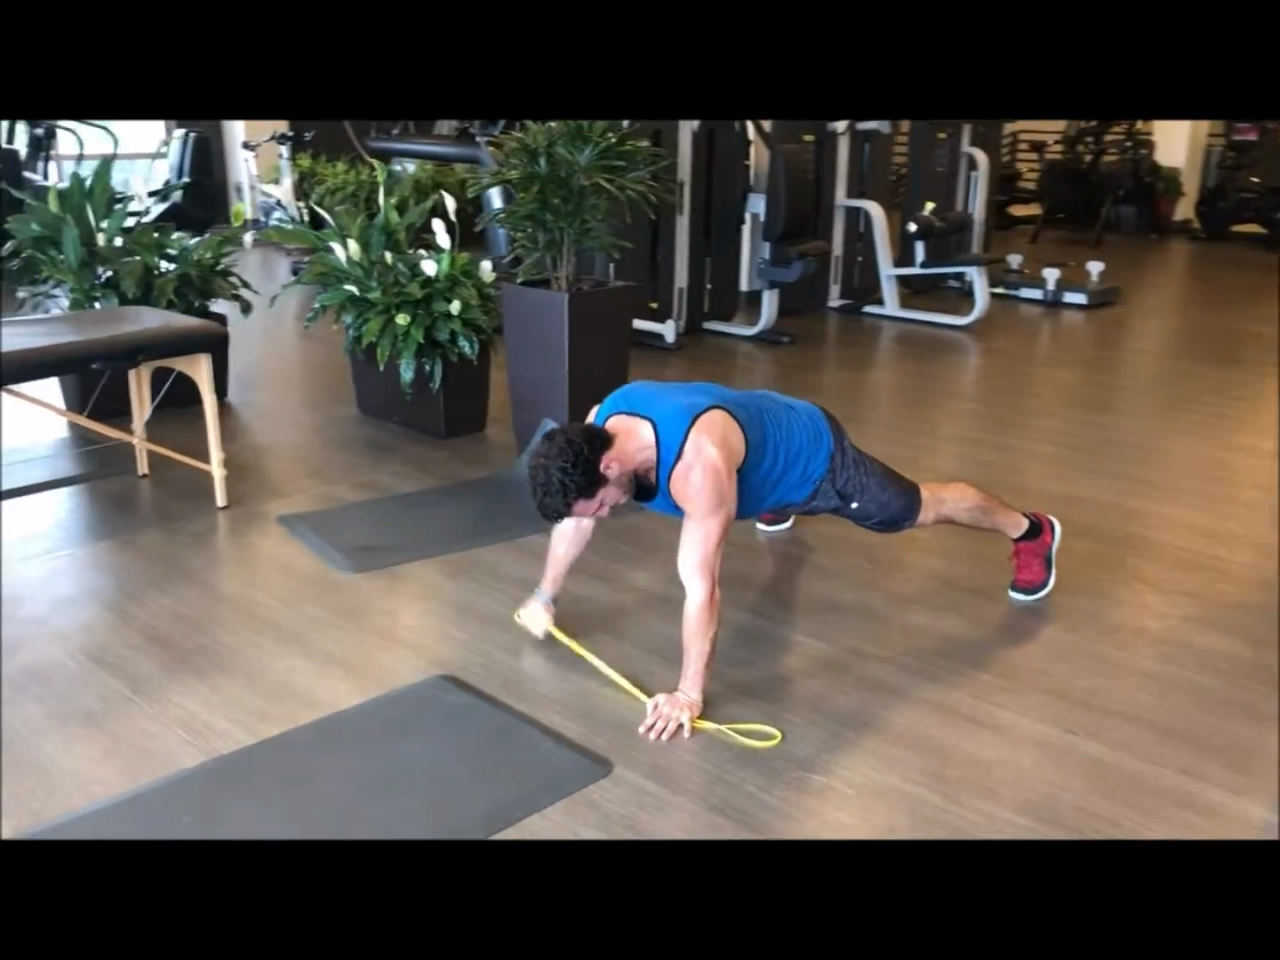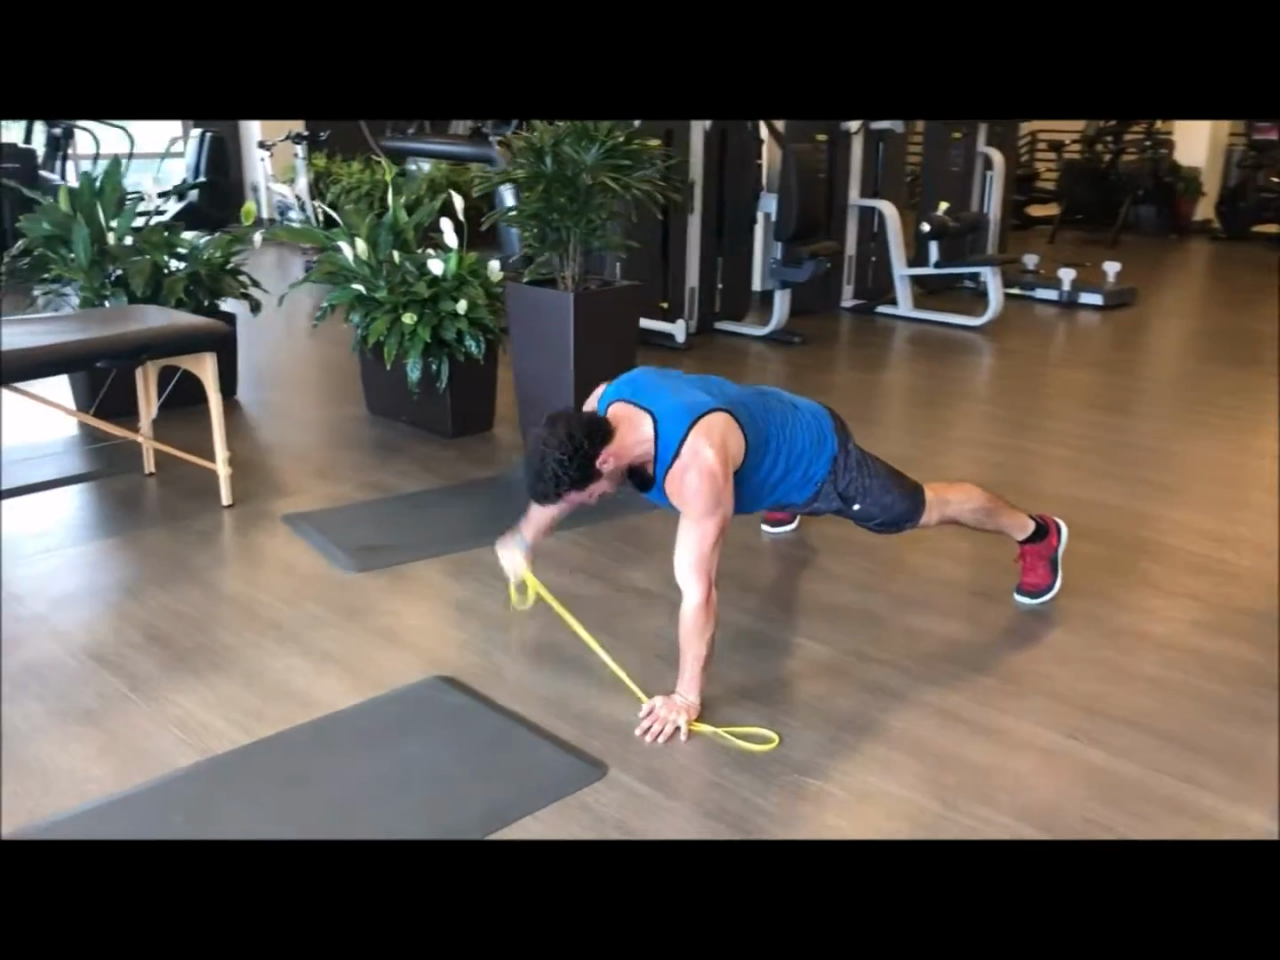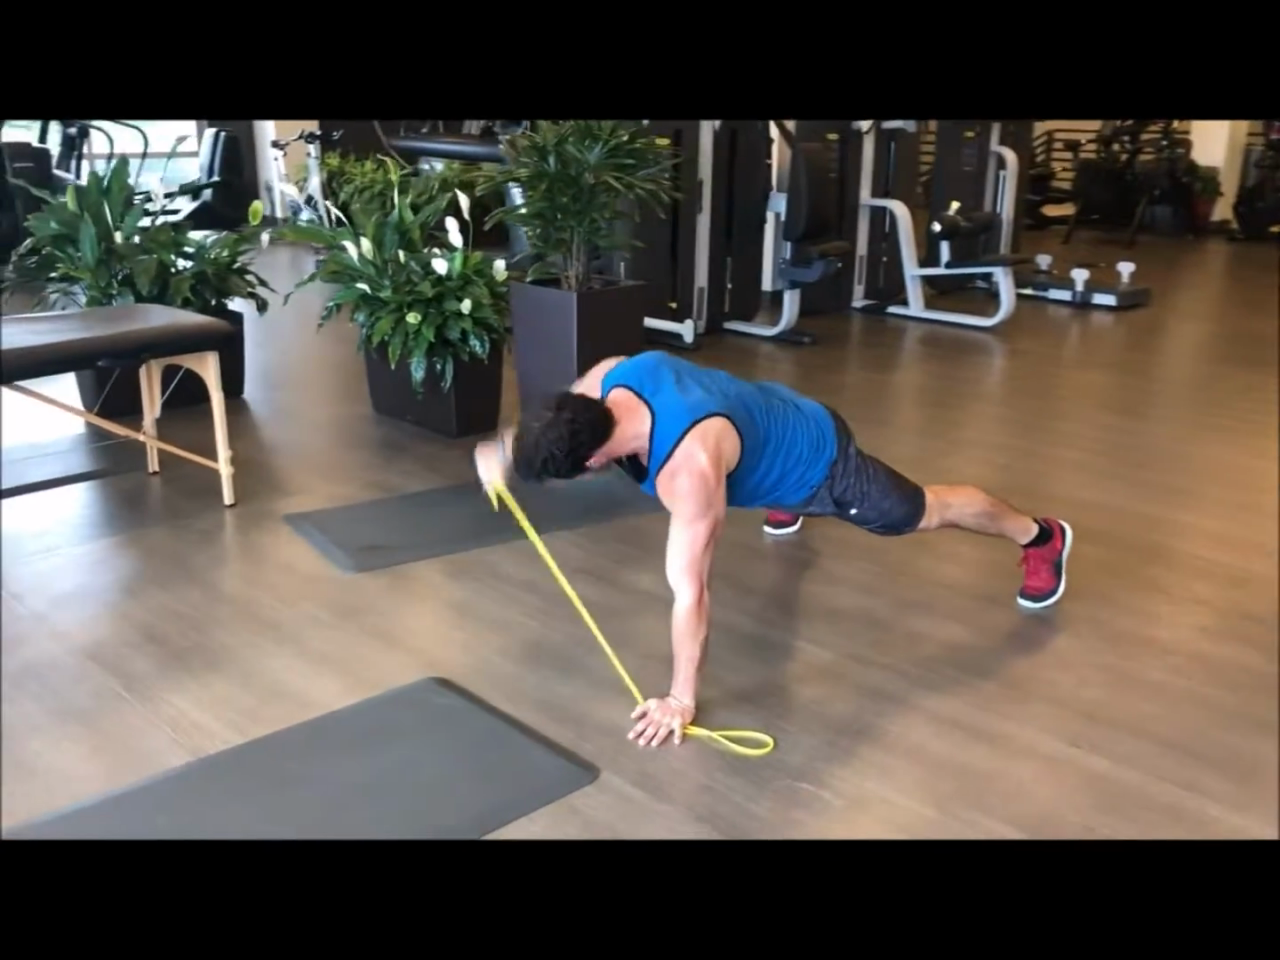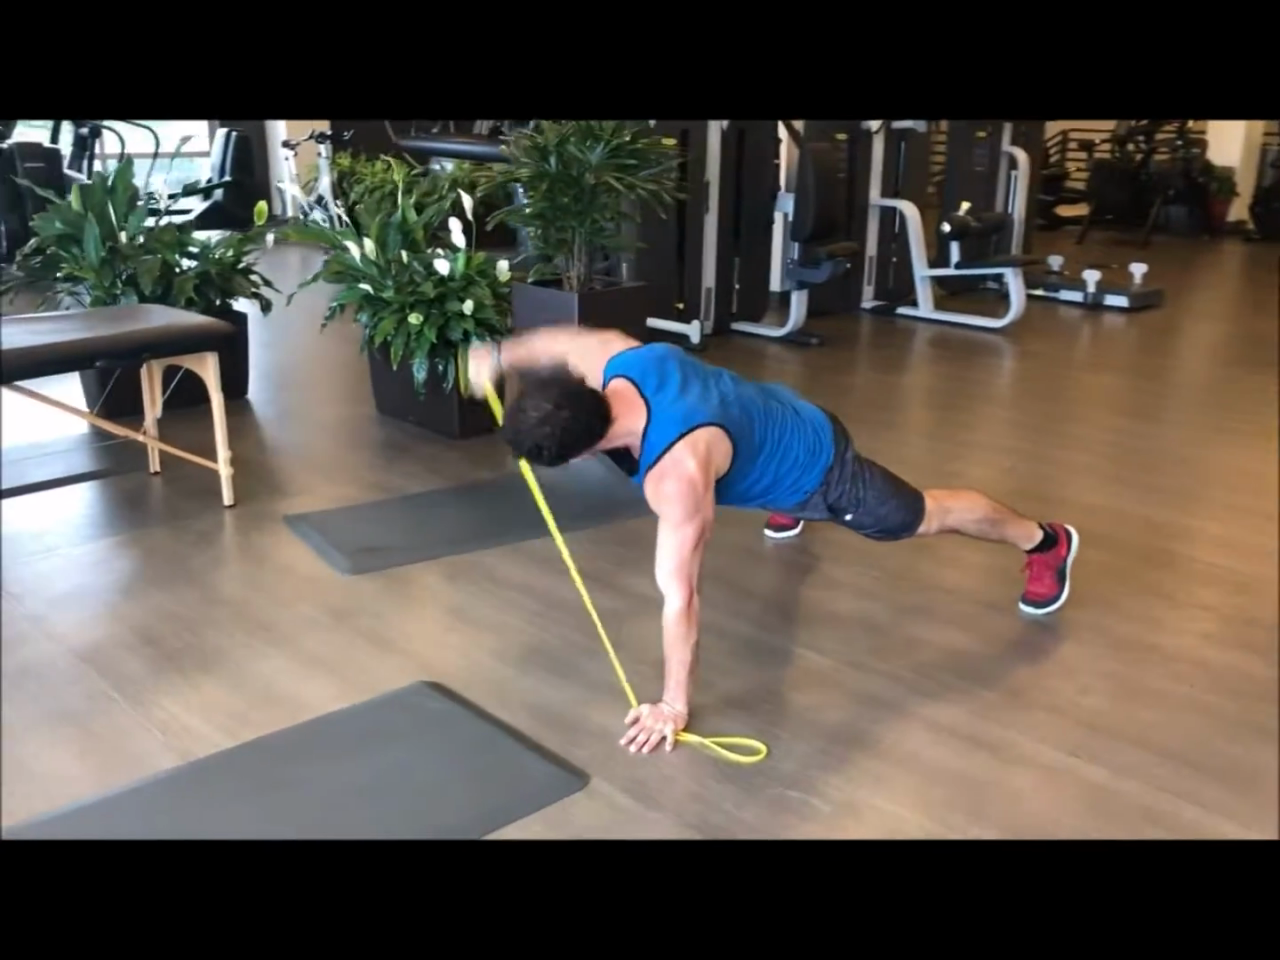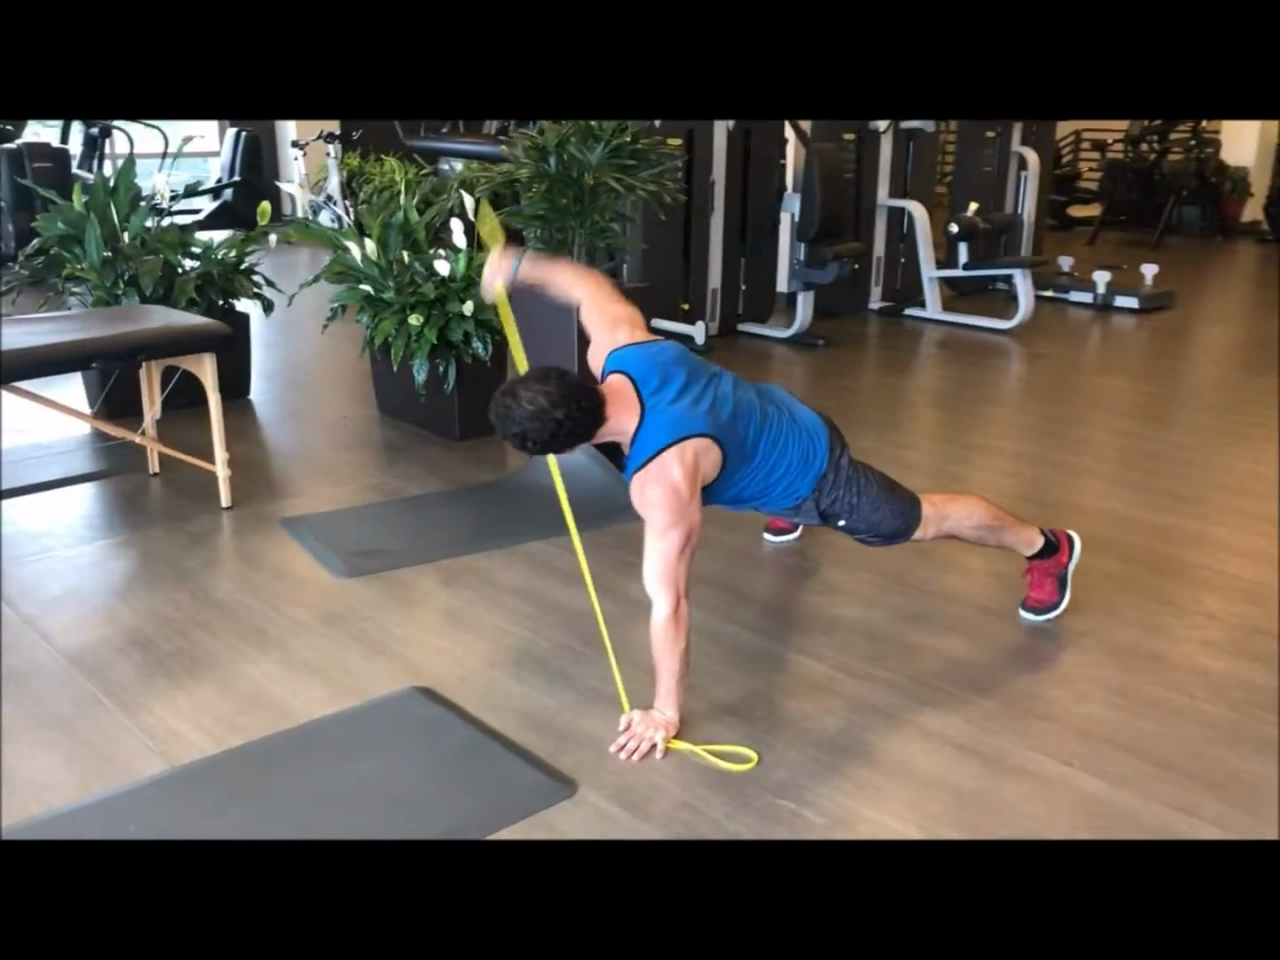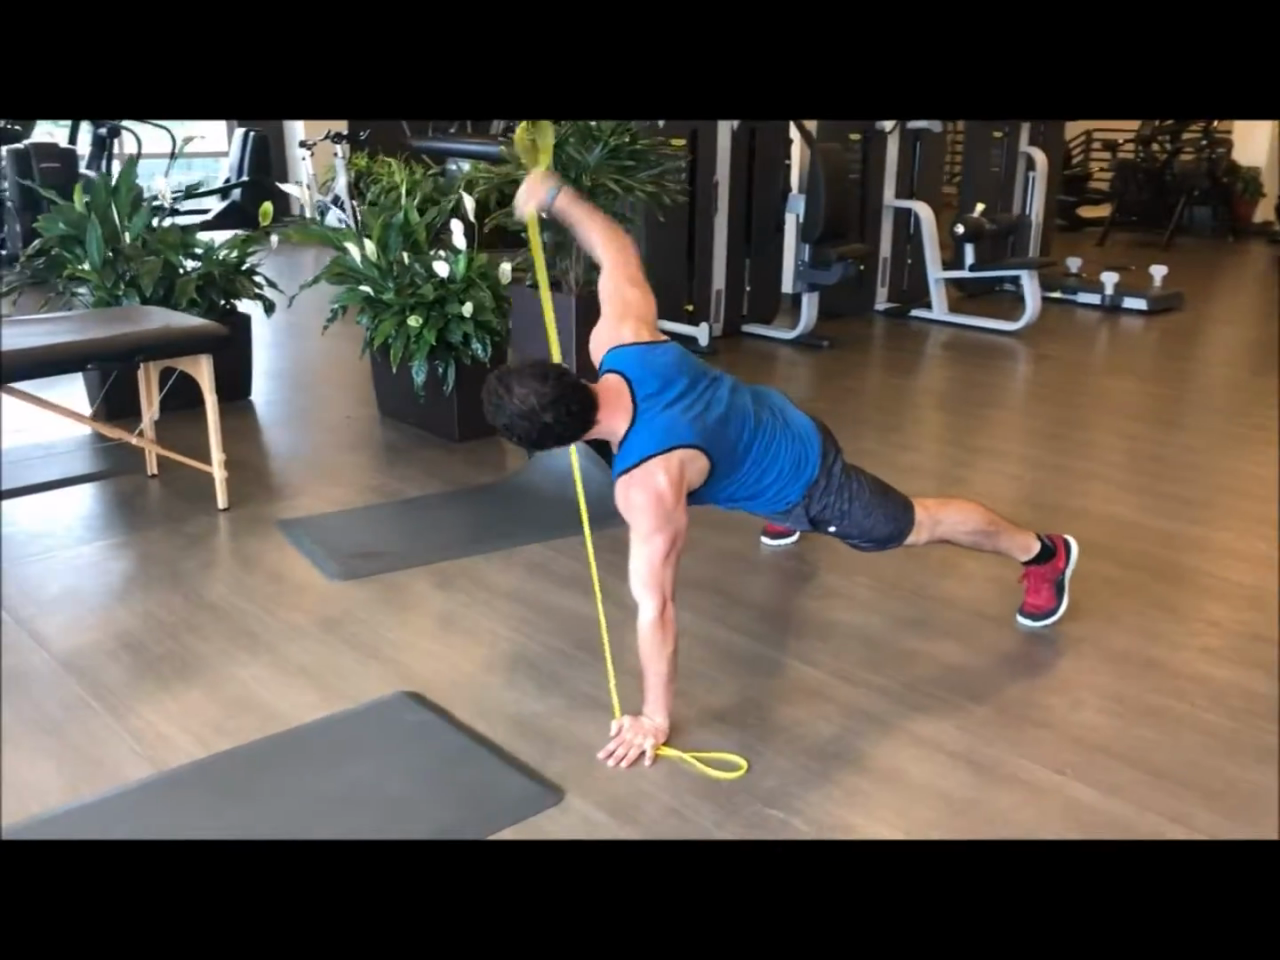
dt=0.1s
person 1, frame 1
left shoulder: (698, 467)
right shoulder: (601, 422)
left elbow: (700, 589)
right elbow: (572, 515)
left wrist: (688, 696)
right wrist: (543, 596)
left hip: (821, 464)
right hip: (779, 426)
left knee: (925, 507)
right knee: (760, 498)
left ankle: (1030, 532)
right ankle: (780, 506)
person 1, frame 2
left shoulder: (694, 467)
right shoulder: (602, 406)
left elbow: (697, 590)
right elbow: (563, 484)
left wrist: (686, 698)
right wrist: (523, 537)
left hip: (823, 465)
right hip: (778, 422)
left knee: (926, 507)
right knee: (774, 503)
left ankle: (1036, 533)
right ankle: (783, 504)
person 1, frame 3
left shoulder: (685, 470)
right shoulder: (612, 378)
left elbow: (689, 592)
right elbow: (558, 412)
left wrist: (681, 700)
right wrist: (502, 449)
left hip: (821, 467)
right hip: (784, 415)
left knee: (926, 511)
left ankle: (1040, 537)
right ankle: (787, 506)
person 1, frame 4
left shoulder: (675, 472)
right shoulder: (613, 364)
left elbow: (678, 596)
right elbow: (563, 343)
left wrist: (673, 705)
right wrist: (499, 355)
left hip: (820, 473)
right hip: (782, 418)
left knee: (926, 516)
left ankle: (1045, 541)
right ankle: (788, 505)
person 1, frame 5
left shoulder: (662, 477)
right shoulder: (621, 351)
left elbow: (667, 603)
right elbow: (589, 289)
left wrist: (665, 712)
right wrist: (516, 266)
left hip: (813, 477)
right hip: (782, 422)
left knee: (925, 519)
left ankle: (1046, 550)
right ankle: (789, 513)
person 1, frame 6
left shoulder: (647, 482)
right shoulder: (624, 345)
left elbow: (653, 606)
right elbow: (617, 251)
left wrist: (654, 720)
right wrist: (553, 195)
left hip: (810, 487)
right hip: (778, 419)
left knee: (922, 525)
left ankle: (1041, 553)
right ankle: (788, 517)
